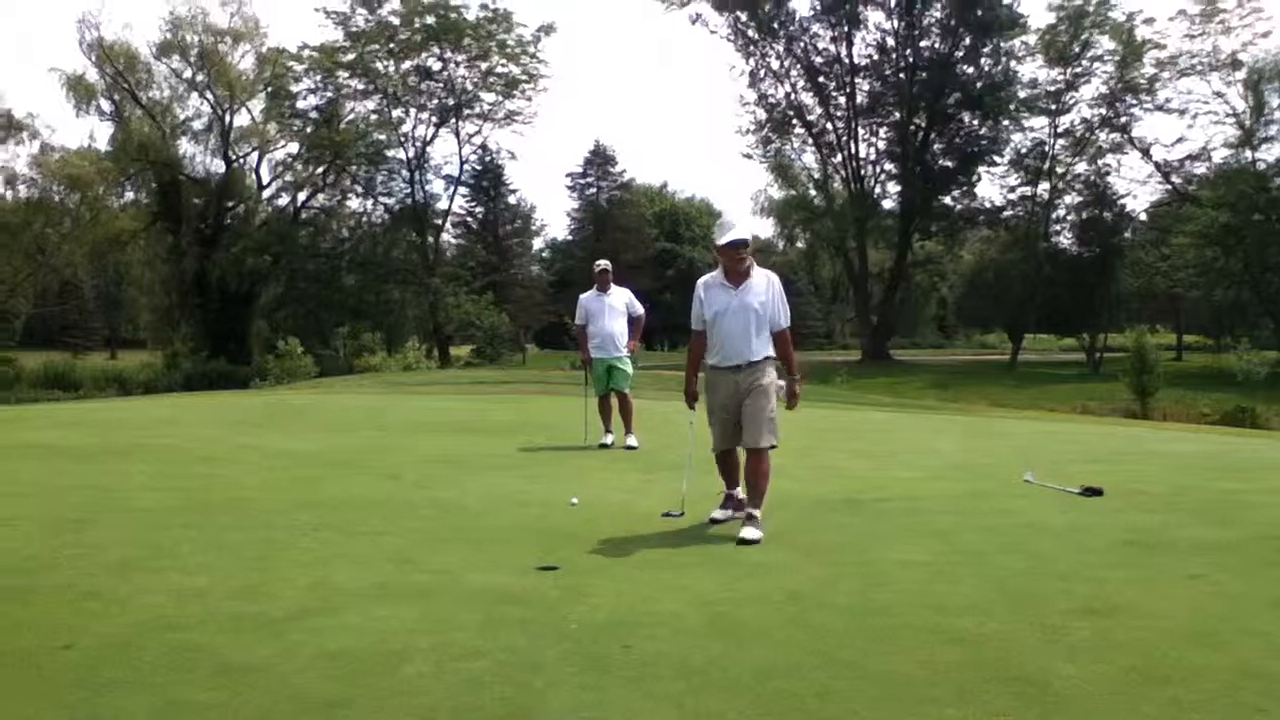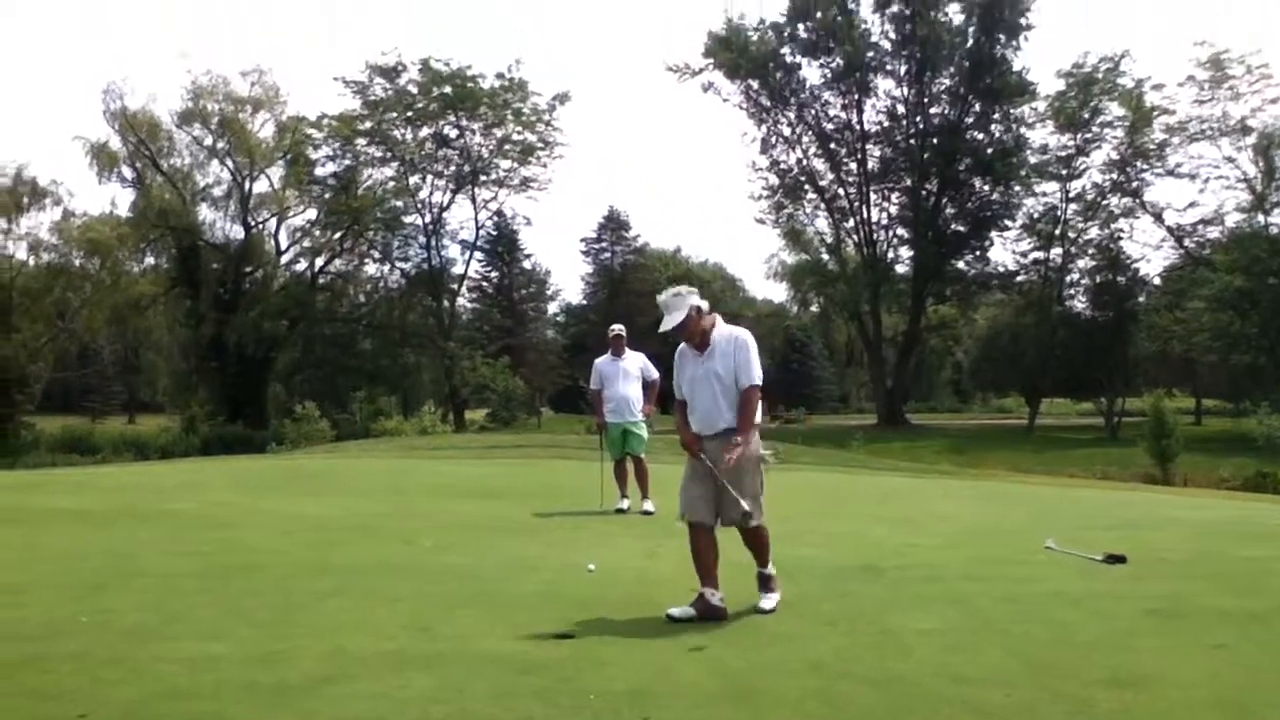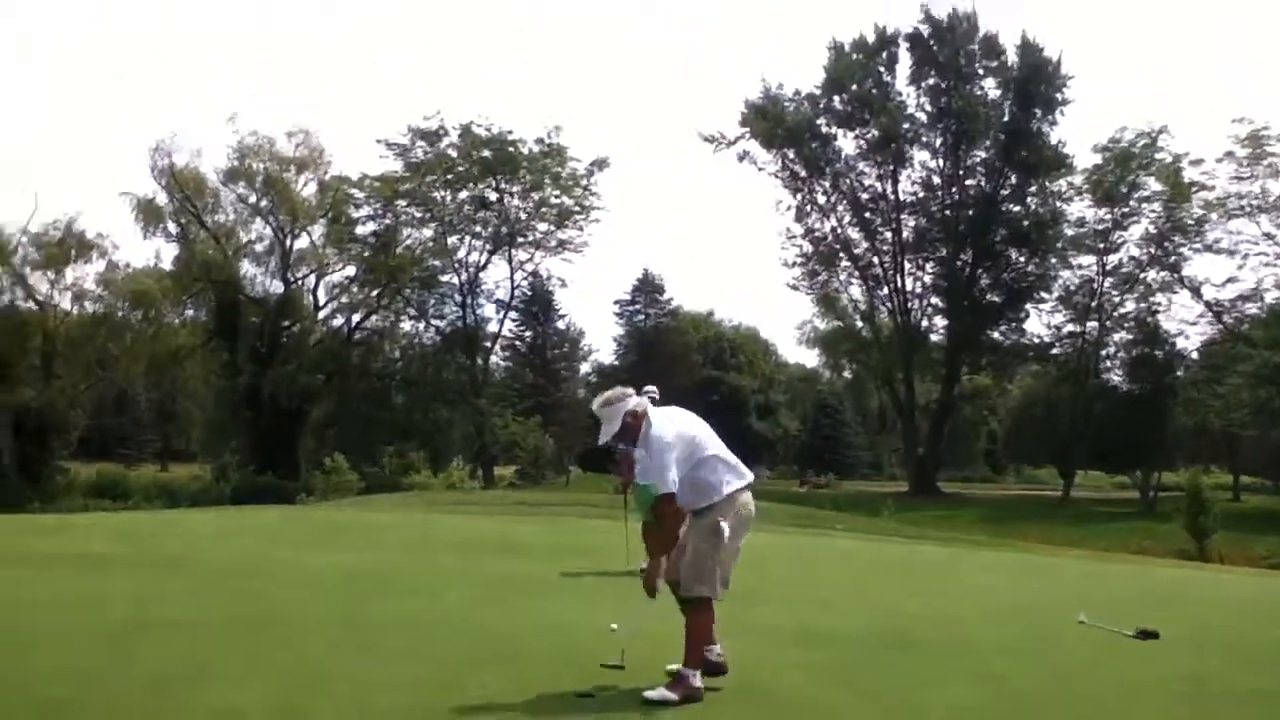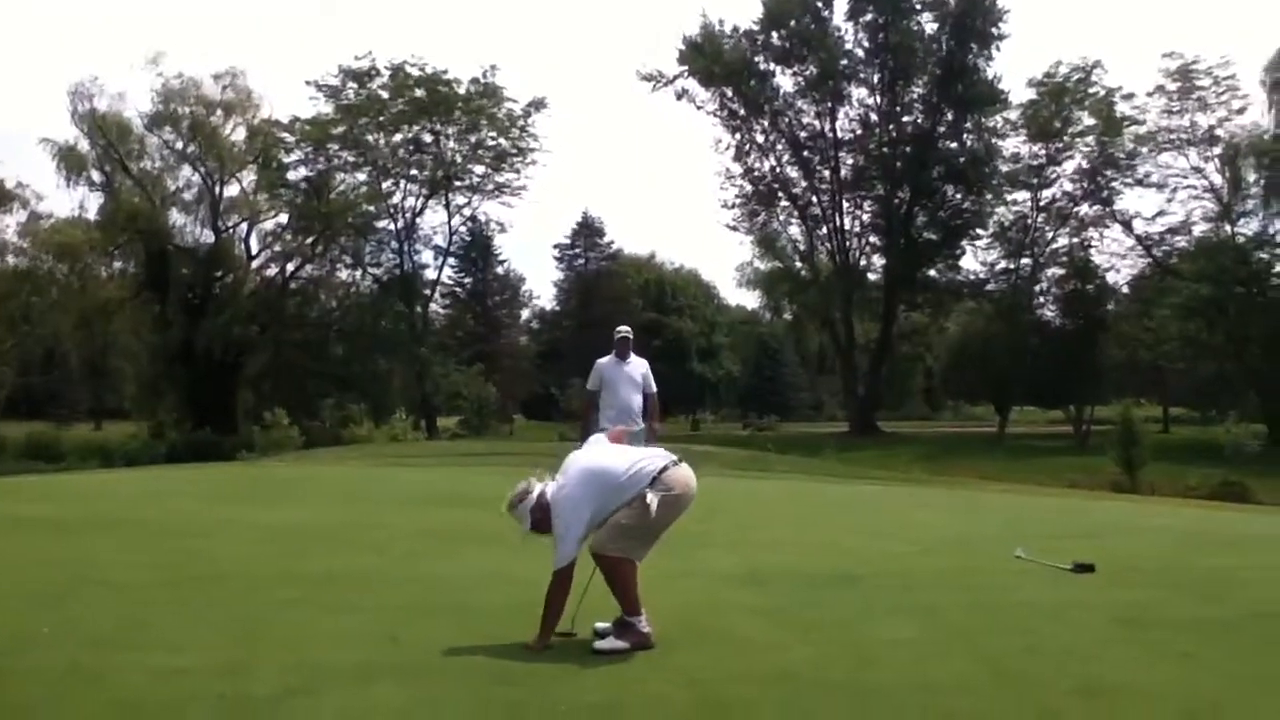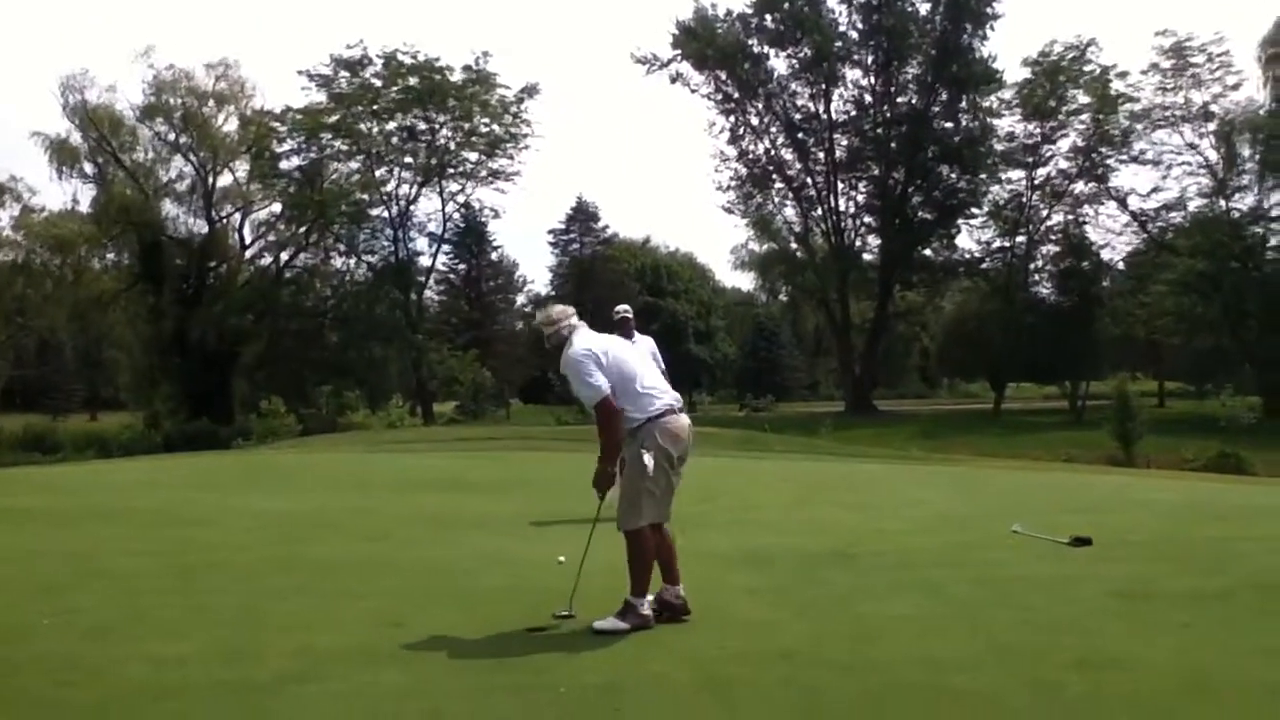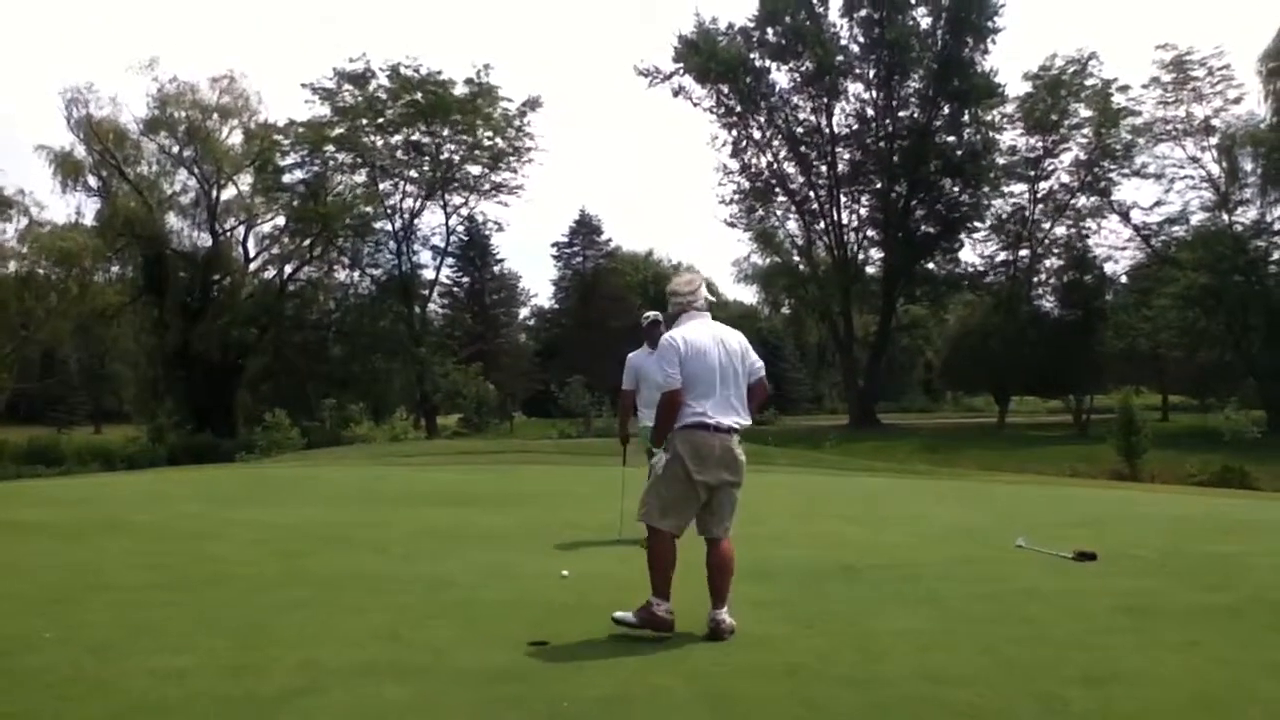
dt=0.7s
person 1, frame 1
left shoulder: (769, 282)
right shoulder: (705, 286)
left elbow: (781, 333)
right elbow: (698, 337)
left wrist: (793, 377)
right wrist: (690, 379)
left hip: (759, 373)
right hip: (719, 375)
left knee: (758, 446)
right knee: (724, 446)
left ankle: (753, 516)
right ankle: (734, 496)
person 1, frame 2
left shoulder: (738, 339)
right shoulder: (682, 353)
left elbow: (751, 392)
left wrist: (738, 442)
right wrist: (685, 431)
left hip: (738, 442)
right hip: (702, 446)
left knee: (747, 517)
right knee: (698, 521)
left ankle: (766, 574)
right ankle: (710, 597)
person 1, frame 3
left shoulder: (660, 435)
right shoulder: (663, 419)
left elbow: (666, 502)
left wrist: (655, 559)
left hip: (725, 504)
right hip: (708, 504)
left knee: (698, 590)
right knee: (679, 579)
left ankle: (690, 678)
right ankle: (710, 653)
person 1, frame 4
left shoulder: (565, 509)
right shoulder: (571, 467)
left elbow: (562, 579)
right elbow: (621, 432)
left wrist: (543, 636)
left hip: (668, 485)
right hip: (677, 473)
left knee: (605, 549)
right knee: (617, 546)
left ankle: (637, 627)
right ankle: (632, 618)
person 1, frame 5
left shoulder: (576, 355)
right shoulder: (605, 342)
left elbow: (608, 411)
left wrist: (606, 465)
right wrist: (613, 457)
left hip: (655, 432)
right hip: (674, 422)
left knee: (636, 522)
right knee: (652, 520)
left ankle: (638, 608)
right ankle: (672, 595)
person 1, frame 6
left shoulder: (673, 339)
right shoulder: (735, 337)
left elbow: (671, 399)
right elbow: (761, 389)
left wrist: (657, 441)
left hip: (690, 442)
right hip: (729, 444)
left knee: (662, 526)
right knee: (718, 533)
left ankle: (659, 608)
right ankle: (719, 615)
